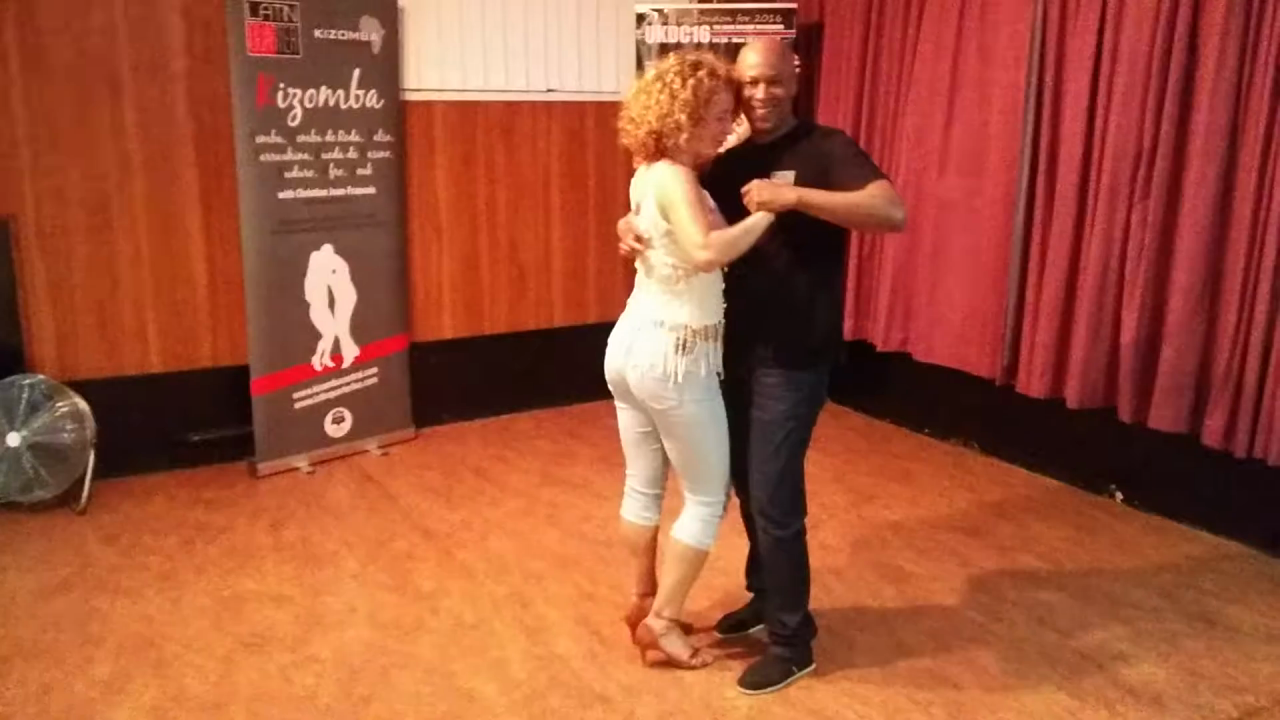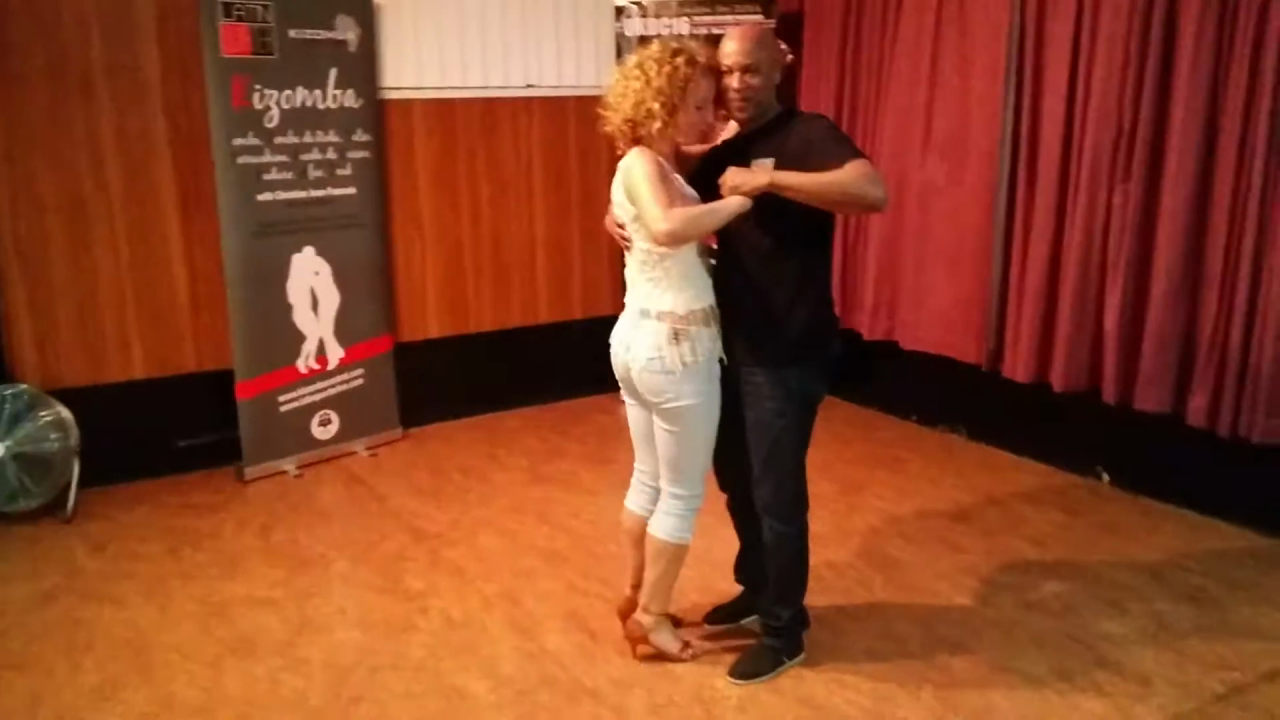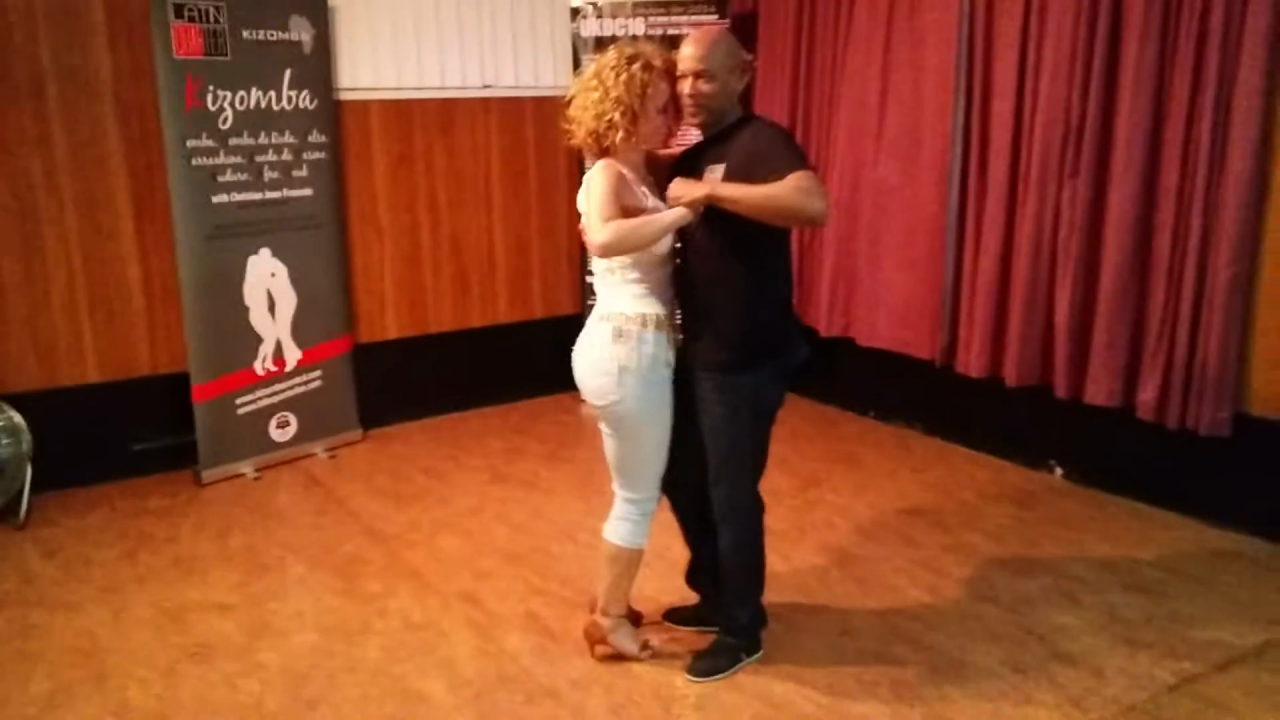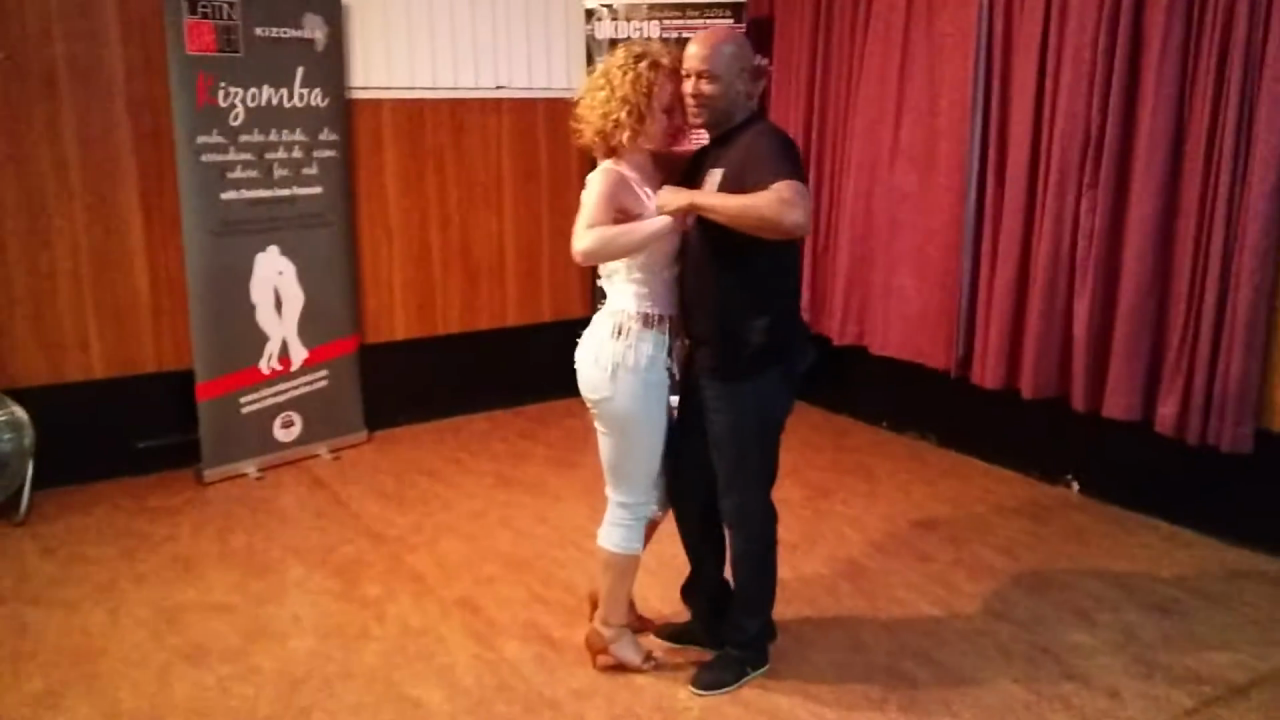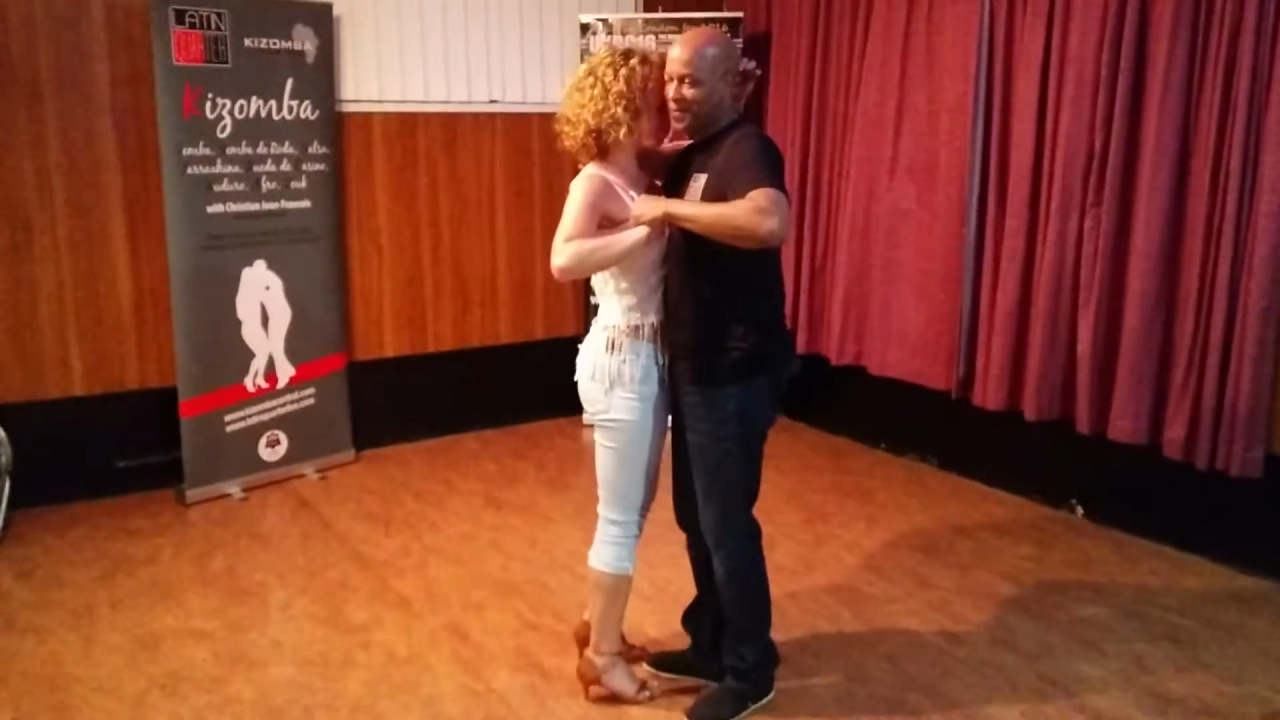
dt=0.4s
person 1, frame 1
left shoulder: (825, 149)
right shoulder: (730, 163)
left elbow: (891, 211)
left wrist: (795, 196)
right wrist: (633, 224)
left hip: (795, 355)
right hip: (740, 347)
left knee: (774, 495)
right knee: (747, 485)
left ankle: (791, 639)
right ankle: (765, 594)
person 1, frame 2
left shoulder: (807, 136)
right shoulder: (721, 156)
left elbow: (872, 191)
left wrist: (769, 180)
right wrist: (623, 217)
left hip: (790, 350)
right hip: (737, 343)
left knee: (776, 492)
right knee: (735, 478)
left ankle: (783, 631)
right ankle: (757, 587)
person 1, frame 3
left shoulder: (760, 143)
right shoulder: (691, 157)
left elbow: (812, 205)
left wrist: (712, 192)
left hip: (747, 356)
right hip: (701, 348)
left knee: (731, 496)
right knee: (679, 476)
left ankle: (741, 629)
right ankle: (714, 594)
person 1, frame 4
left shoulder: (762, 146)
right shoulder: (706, 157)
left elbow: (792, 215)
left wrist: (695, 200)
left hip: (753, 361)
right hip: (709, 355)
left knee: (742, 504)
right knee: (686, 486)
left ankle: (748, 642)
right ankle: (711, 613)
person 1, frame 5
left shoulder: (747, 150)
right shoulder: (689, 157)
left elbow: (768, 223)
left wrist: (669, 208)
left hip: (736, 371)
right hip: (696, 365)
left knee: (726, 524)
right knee: (694, 516)
right ankle: (711, 645)
person 2, frame 1
left shoulder: (650, 173)
right shoulder: (674, 178)
right elbow: (706, 252)
right wrist: (768, 210)
left hip: (630, 344)
right hip: (675, 358)
left knee: (643, 486)
right knee: (709, 498)
left ankle: (642, 602)
right ankle: (662, 620)
person 2, frame 2
left shoulder: (658, 163)
right shoulder: (642, 164)
right elbow: (668, 229)
right wrist: (741, 198)
left hip: (635, 337)
right hip: (674, 346)
left knee: (649, 477)
right knee: (683, 493)
left ankle: (636, 595)
right ankle: (651, 616)
person 2, frame 3
left shoulder: (639, 171)
right shoulder: (606, 178)
right elbow: (603, 240)
right wrist: (685, 211)
left hip: (625, 344)
right hip: (625, 349)
left knee: (638, 482)
right knee: (638, 495)
left ankle: (611, 599)
right ankle: (608, 619)
person 2, frame 4
left shoulder: (654, 172)
right shoulder: (610, 180)
right elbow: (586, 246)
right wrist: (670, 218)
left hip: (648, 348)
right hip: (625, 349)
left knee: (660, 486)
right knee: (631, 499)
left ankle: (612, 596)
right ankle: (610, 627)
person 2, frame 5
left shoulder: (642, 177)
right shoulder: (595, 183)
right elbow: (564, 261)
right wrist: (647, 228)
left hip: (647, 354)
right hip: (621, 357)
left knee: (634, 503)
right knee: (622, 515)
left ankle: (596, 624)
right ankle: (602, 656)
